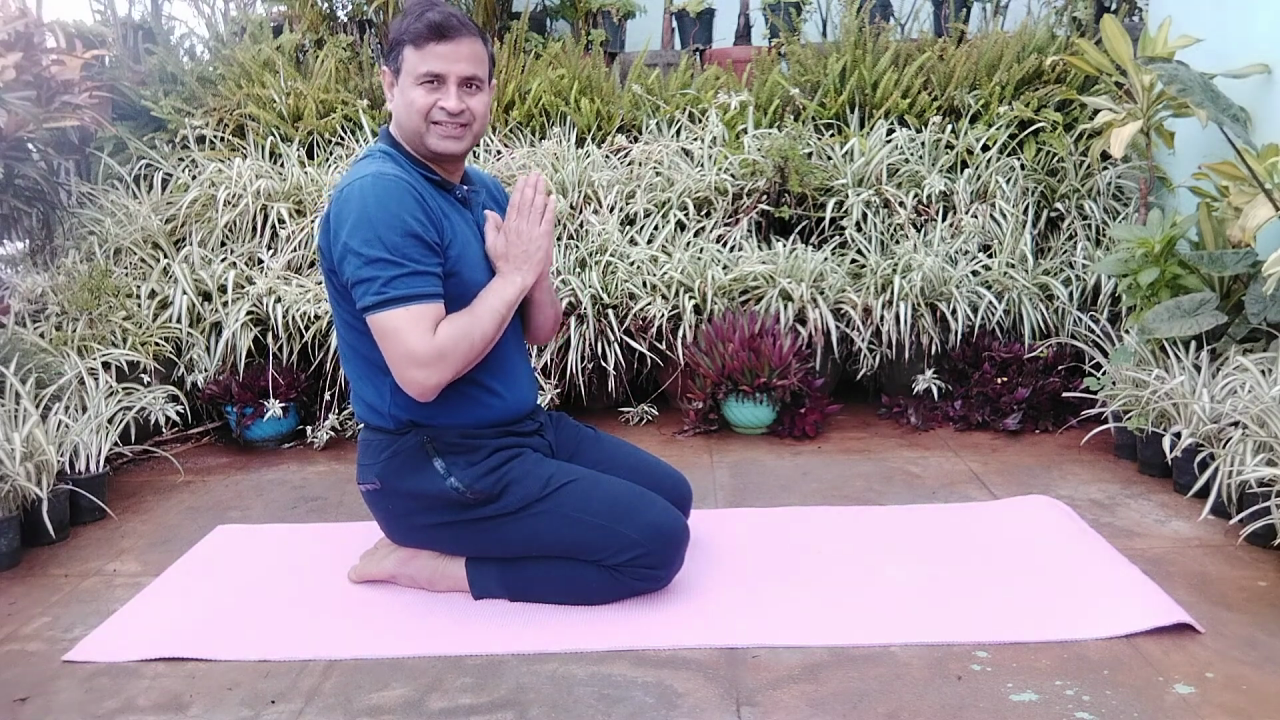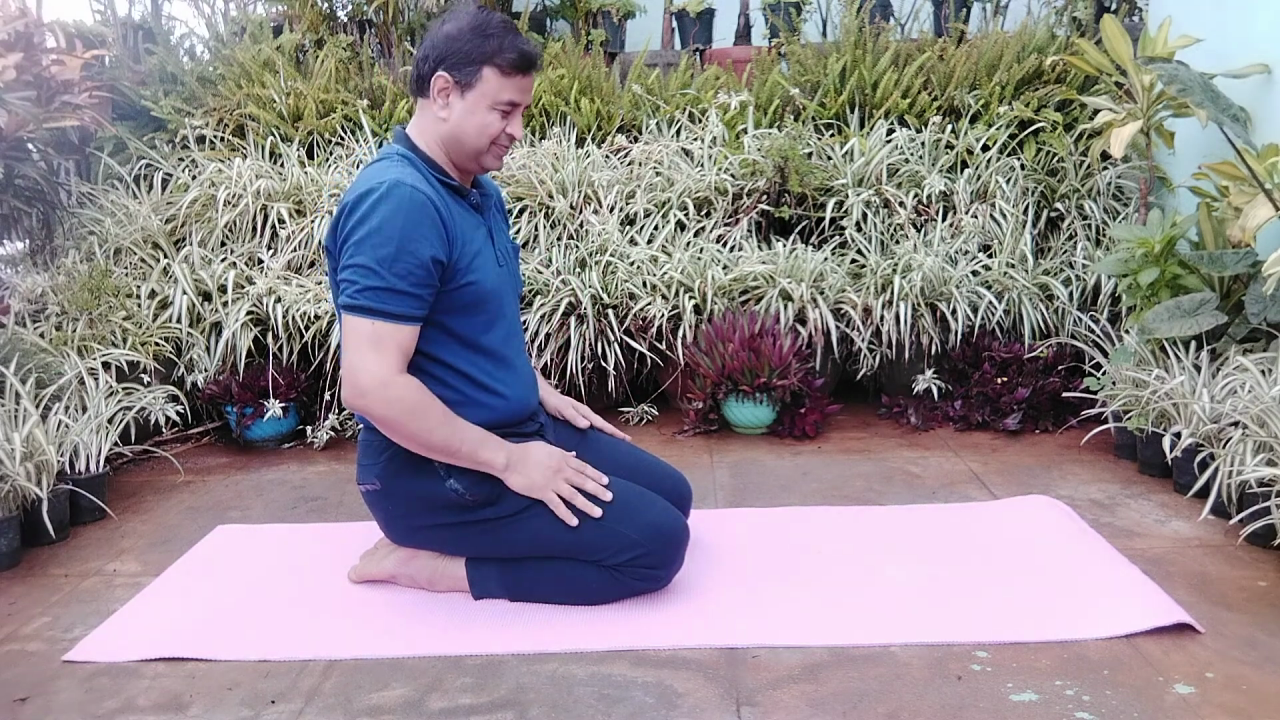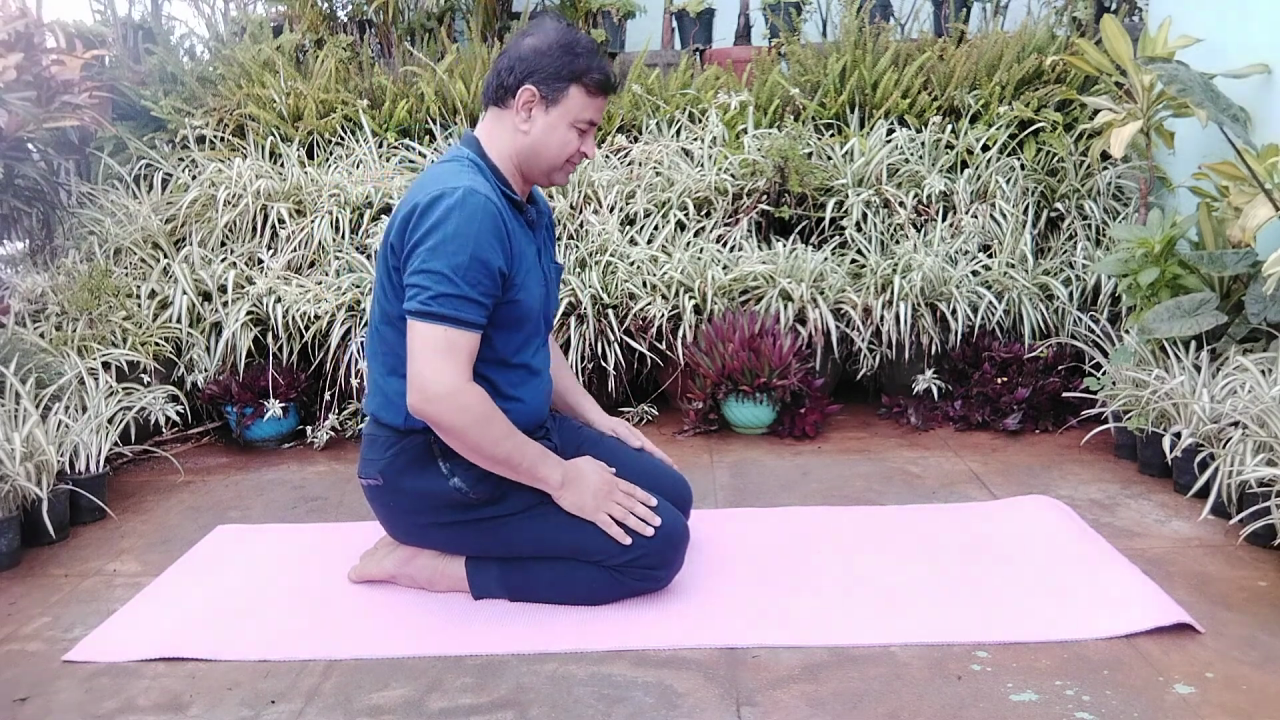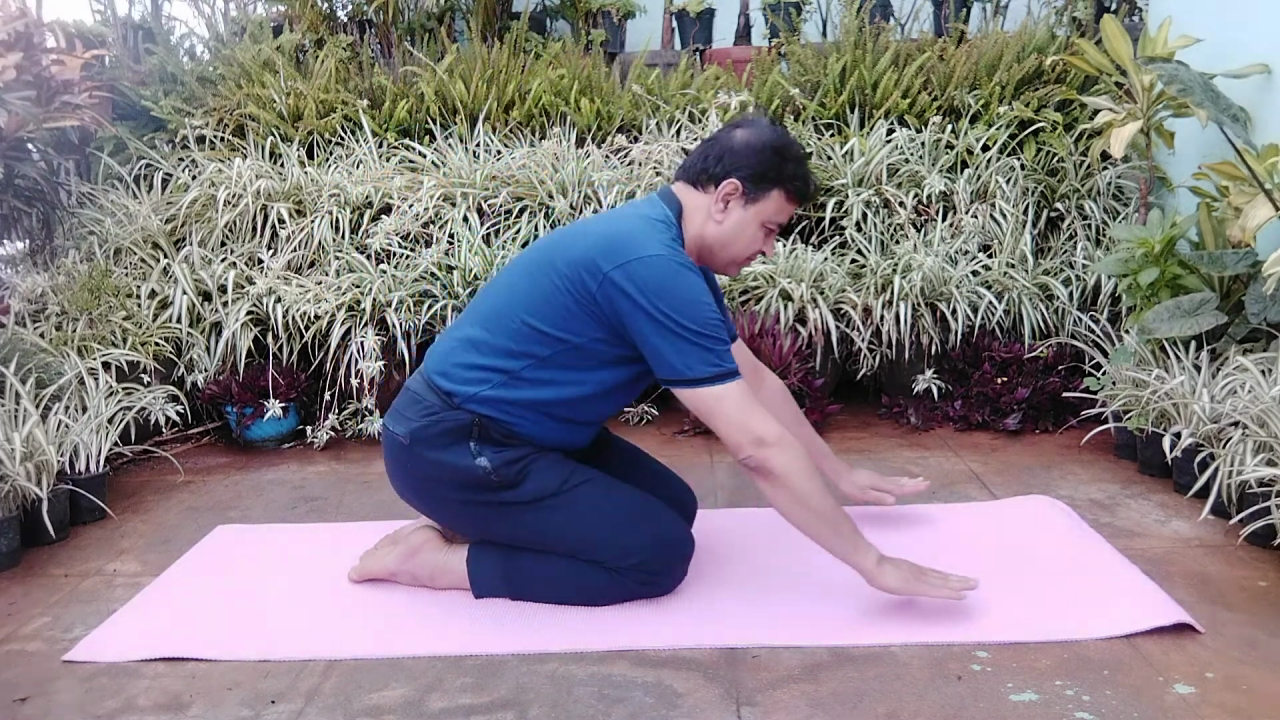
dt=0.5s
person 1, frame 1
left shoulder: (486, 191)
right shoulder: (377, 197)
left elbow: (543, 330)
right elbow: (423, 370)
left wrist: (534, 269)
right wrist: (514, 273)
right hip: (433, 465)
left knee: (670, 494)
right knee: (656, 540)
left ankle: (441, 544)
right ankle: (426, 561)
person 1, frame 2
left shoulder: (479, 192)
right shoulder: (396, 201)
right elbow: (371, 386)
left wrist: (545, 395)
right wrist: (507, 460)
right hip: (433, 469)
left knee: (669, 495)
right knee: (656, 543)
left ankle: (442, 545)
right ankle: (427, 562)
person 1, frame 3
left shoulder: (527, 203)
right shoulder: (464, 206)
right elbow: (436, 393)
left wrist: (595, 418)
right wrist: (559, 478)
right hip: (435, 466)
left knee: (669, 497)
right knee: (654, 544)
left ankle: (453, 541)
right ankle: (427, 560)
person 1, frame 4
left shoulder: (665, 243)
right shoulder: (652, 269)
left elbow: (755, 380)
right elbow: (758, 447)
left wrist: (840, 474)
right wrist: (871, 563)
left hip: (495, 433)
right hip: (453, 447)
left knee: (670, 504)
right knee: (656, 552)
left ankle: (462, 513)
right ankle: (440, 555)
